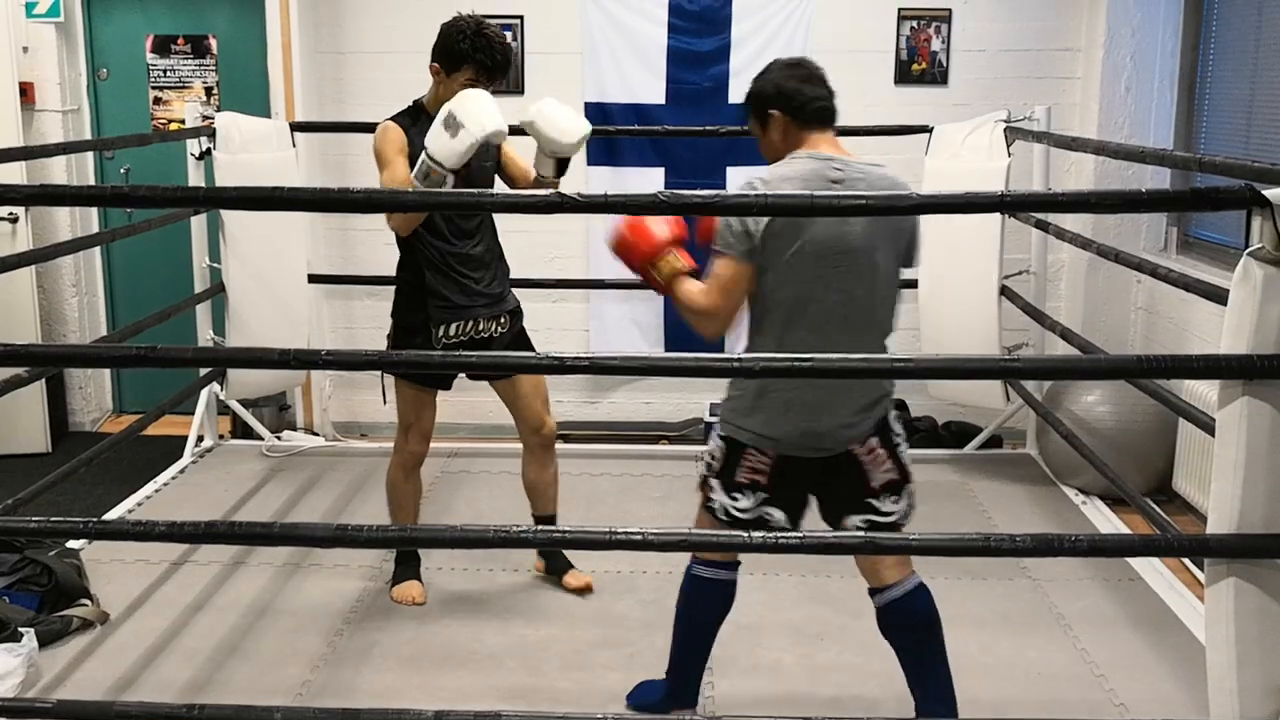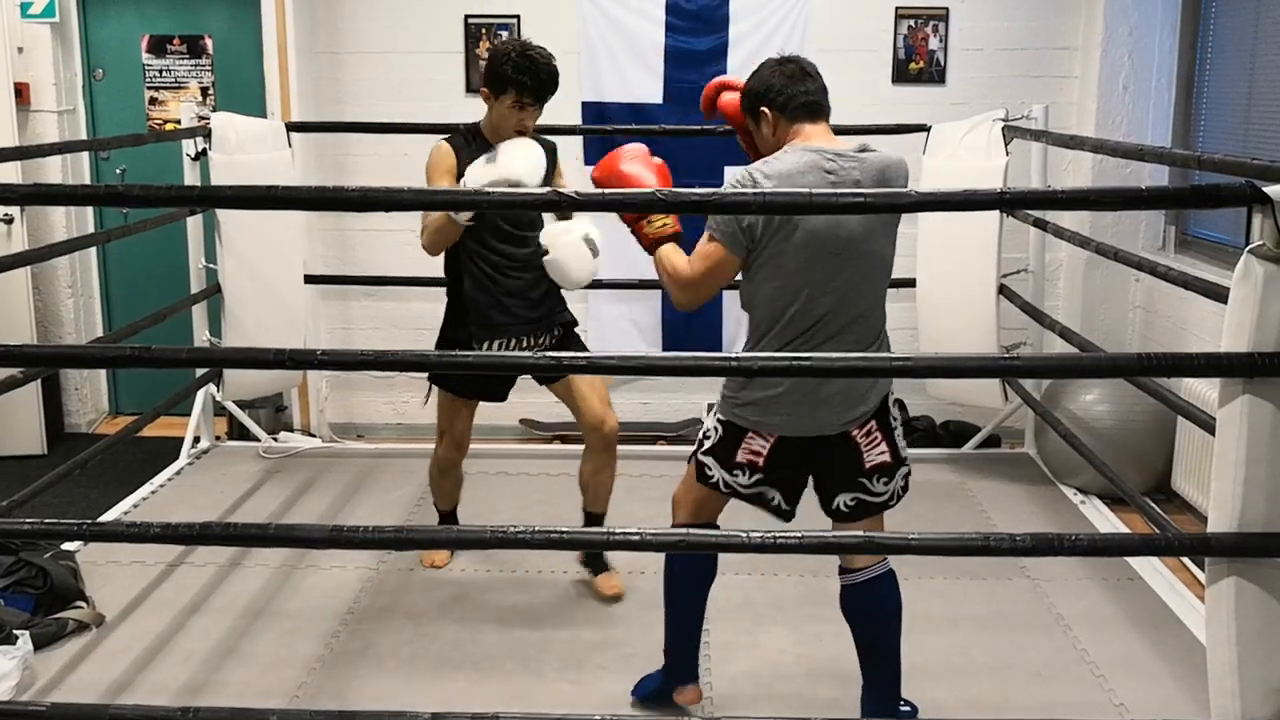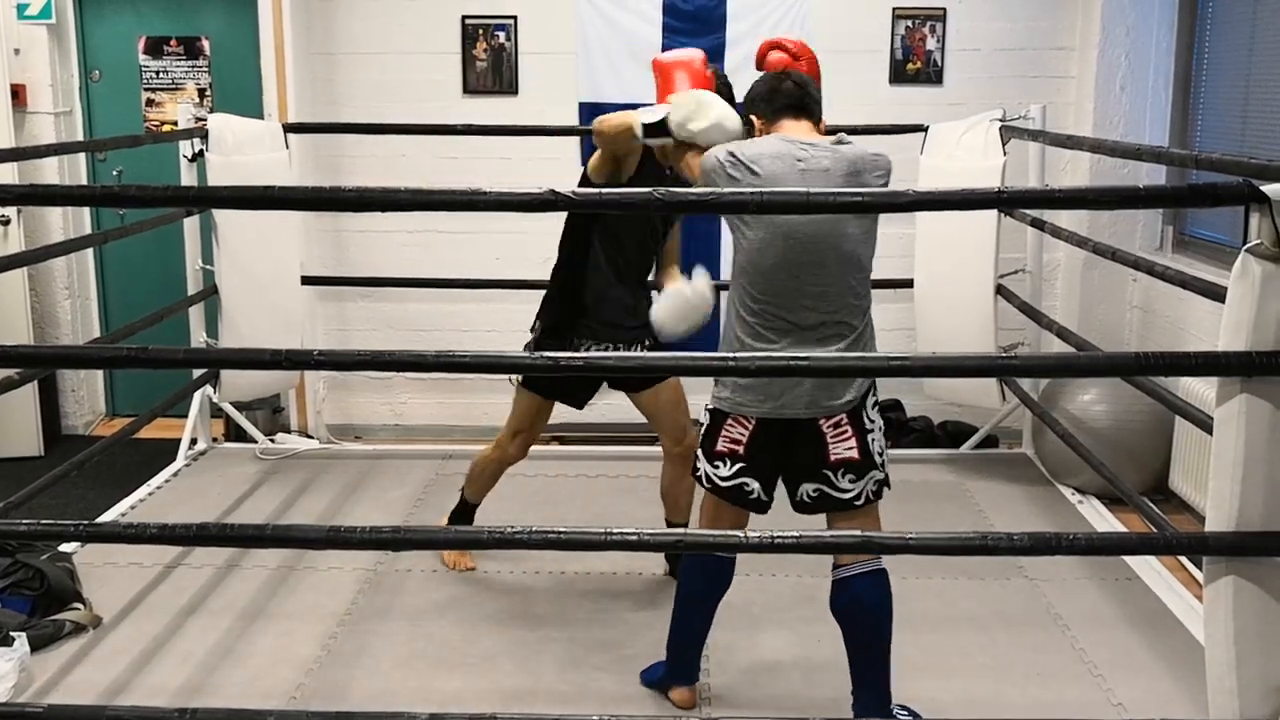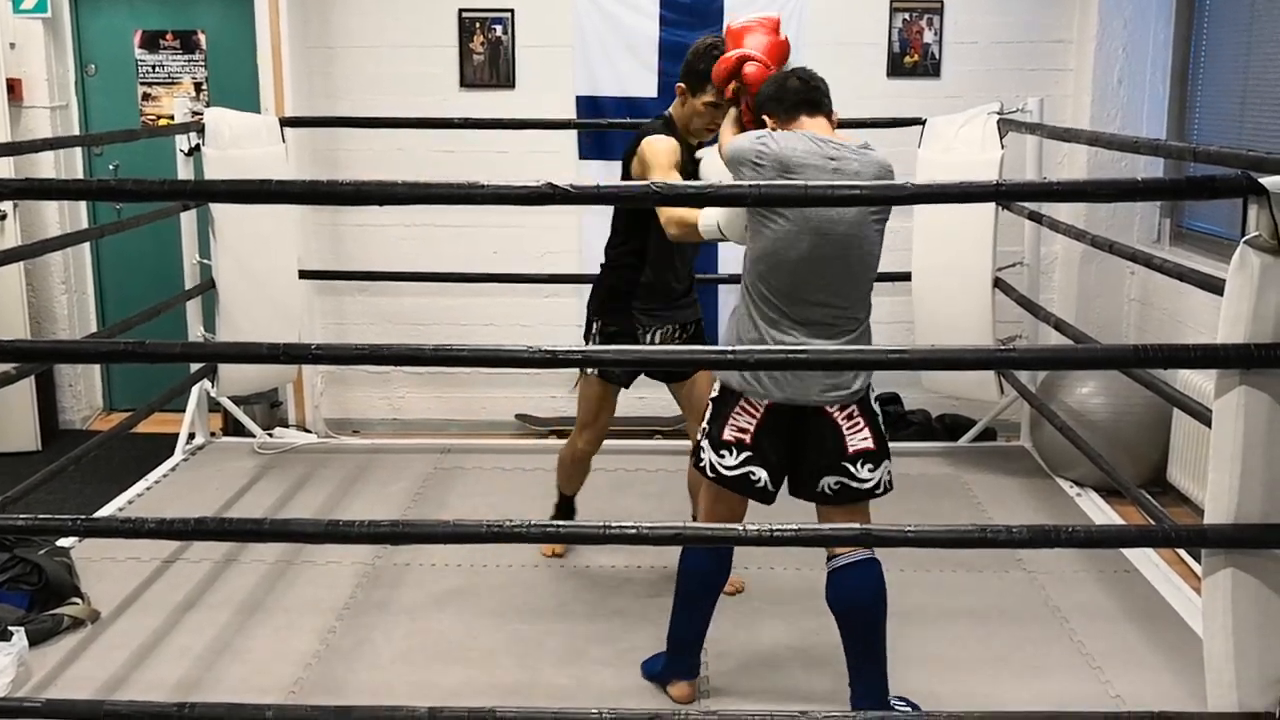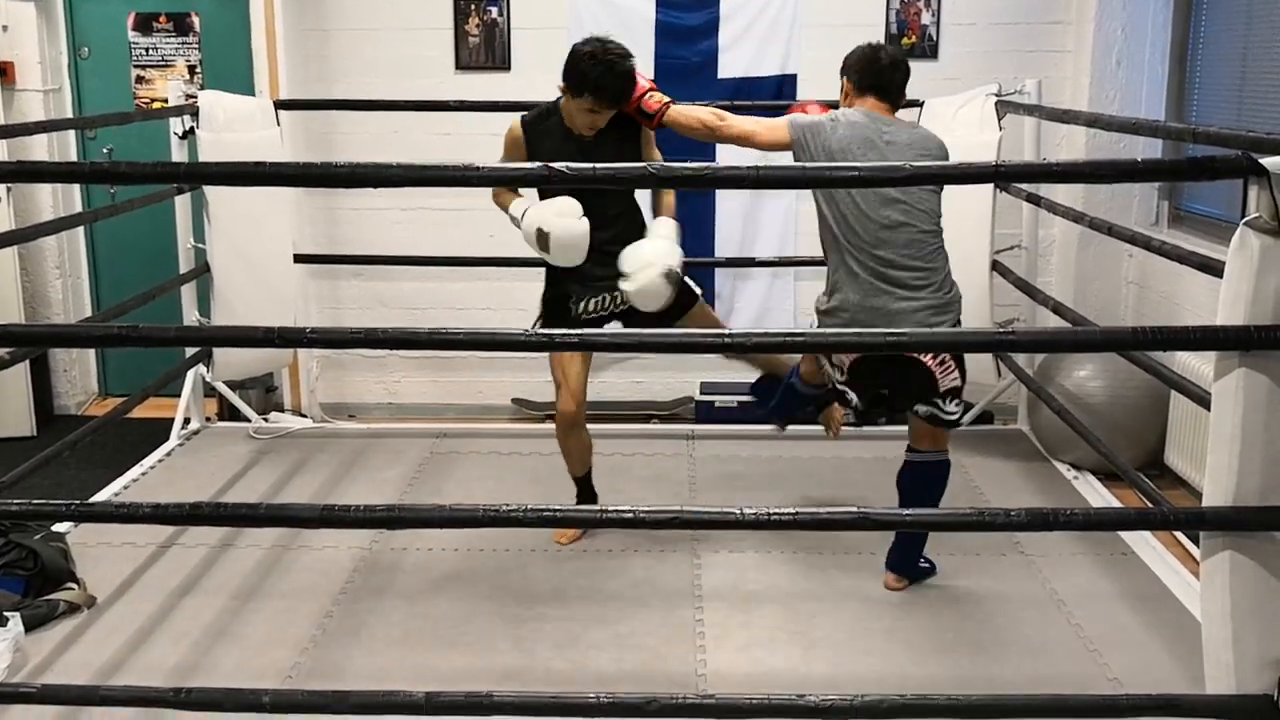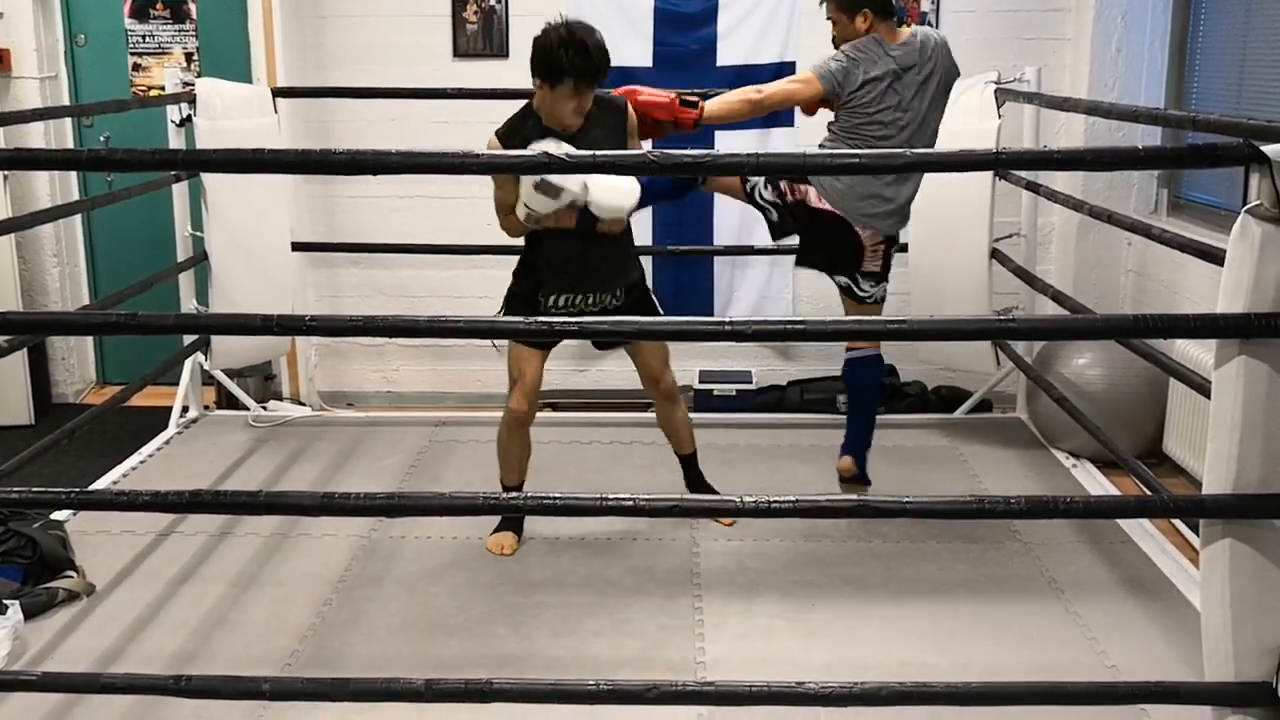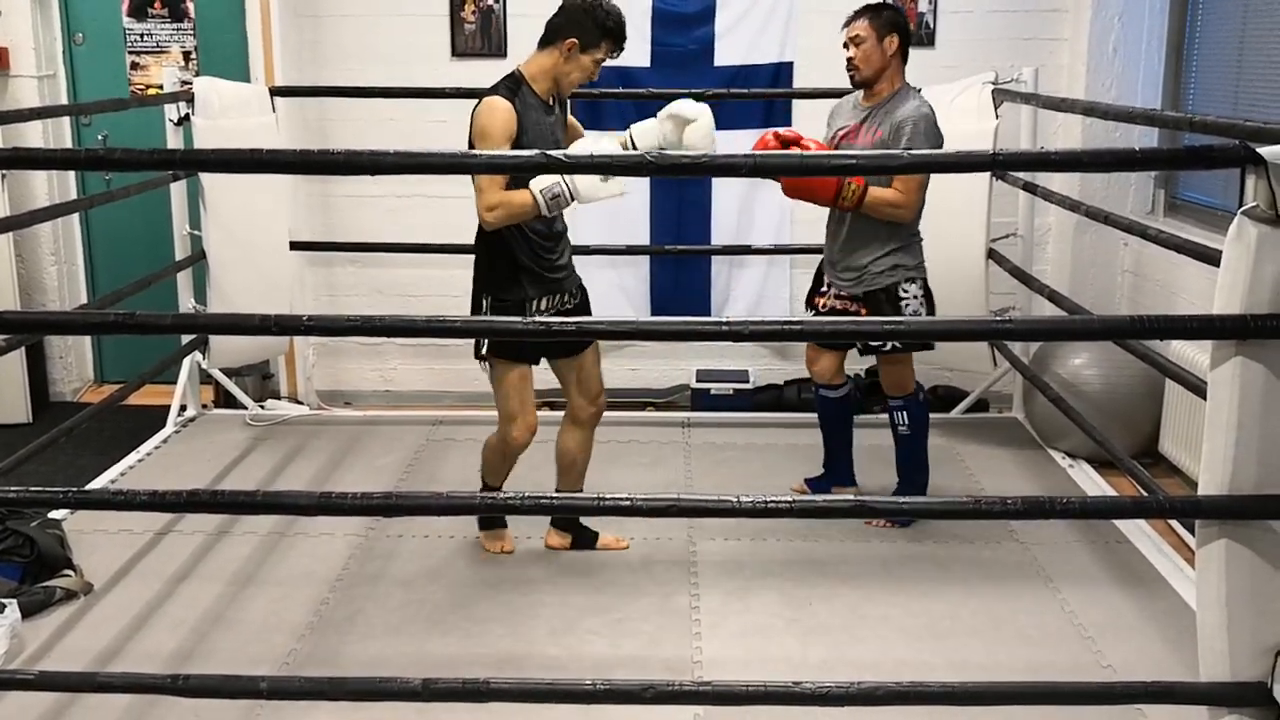
dt=0.7s
person 1, frame 1
left shoulder: (762, 193)
right shoulder: (895, 195)
left elbow: (713, 318)
left wrist: (672, 275)
left hip: (767, 422)
right hip: (862, 418)
left knee: (715, 550)
right knee: (890, 571)
person 1, frame 2
left shoulder: (755, 187)
right shoulder: (889, 171)
left elbow: (687, 289)
left wrist: (653, 226)
right wrist: (760, 146)
left hip: (765, 404)
right hip: (858, 402)
left knee: (690, 513)
right knee: (864, 554)
person 1, frame 3
left shoulder: (737, 163)
right shoulder: (870, 164)
left elbow: (690, 160)
right wrist: (808, 88)
left hip: (750, 394)
right hip: (839, 393)
left knee: (716, 529)
right knee: (857, 547)
person 1, frame 4
left shoulder: (765, 154)
right shoulder: (878, 172)
left elbow: (729, 140)
left wrist: (746, 97)
right wrist: (772, 88)
left hip: (757, 382)
right hip: (839, 388)
left knee: (715, 522)
right knee: (849, 540)
left ankle: (680, 671)
right ankle: (871, 703)
person 1, frame 5
left shoulder: (821, 130)
right shoulder: (933, 147)
left elbow: (727, 125)
left wrist: (655, 106)
left hip: (853, 318)
right hip: (928, 321)
left knee: (814, 369)
right knee: (931, 443)
left ankle: (770, 404)
right ankle: (904, 563)
person 1, frame 6
left shoulder: (851, 64)
right shoulder: (935, 47)
left elbow: (762, 98)
left wrist: (689, 112)
left hip: (823, 192)
right hip: (879, 219)
right knee: (862, 337)
right ankle: (855, 457)
person 1, frame 7
left shoulder: (914, 117)
right shoulder: (842, 108)
left elbow: (904, 207)
left wrist: (841, 187)
right wrist: (796, 160)
left hip: (889, 276)
right hip: (839, 267)
left knee: (897, 383)
right knee: (823, 366)
left ankle: (913, 491)
right ankle: (838, 476)
person 2, frame 1
left shoulder: (486, 126)
right shoulder: (396, 133)
left elbow: (530, 185)
right elbow: (402, 220)
left wrist: (556, 156)
right wrist: (442, 156)
left hip: (493, 306)
right hip: (427, 313)
left knee: (541, 430)
right knee: (412, 445)
left ankle: (550, 550)
right ankle: (407, 560)
person 2, frame 2
left shoulder: (546, 152)
right shoulder: (451, 153)
left elbow: (568, 216)
right elbow: (431, 241)
left wrist: (577, 235)
right wrist: (476, 188)
left hip: (545, 319)
right hip: (476, 326)
left knee: (604, 428)
right knee: (450, 449)
left ankle: (592, 548)
right ankle: (446, 527)
person 2, frame 3
left shoulder: (678, 179)
right shoulder: (622, 149)
right elbow: (605, 128)
left wrist: (674, 287)
right wrist: (662, 127)
left hip: (633, 329)
right hip: (568, 326)
left knee: (683, 442)
right knee: (511, 448)
left ankle: (679, 555)
right ankle: (458, 522)
person 2, frame 4
left shoulder: (694, 145)
right shoulder: (657, 146)
right elbow: (676, 225)
left hip: (680, 314)
right hip: (623, 311)
right knee: (587, 437)
right ankle: (563, 513)
person 2, frame 5
left shoulder: (634, 125)
right shoulder: (526, 132)
left elbow: (661, 180)
right elbow: (501, 193)
left wrist: (664, 234)
right wrist: (527, 217)
left hip: (634, 264)
right hip: (570, 276)
right knee: (570, 410)
right ankle: (587, 502)
person 2, frame 6
left shoulder: (620, 114)
right shoulder: (509, 141)
right elbow: (510, 224)
left wrist: (614, 204)
right wrist: (539, 205)
left hip: (614, 270)
right hip: (543, 281)
left knee: (663, 385)
right knee: (520, 406)
left ankle: (697, 484)
right ankle: (512, 514)
person 2, frame 7
left shoulder: (553, 101)
right shoulder: (500, 110)
left elbow: (586, 157)
right elbow: (492, 212)
left wrist: (653, 133)
right wrist: (565, 187)
left hip: (559, 282)
right hip: (508, 291)
left knee: (588, 406)
right knee: (516, 431)
left ankle: (565, 527)
right ankle: (492, 508)
